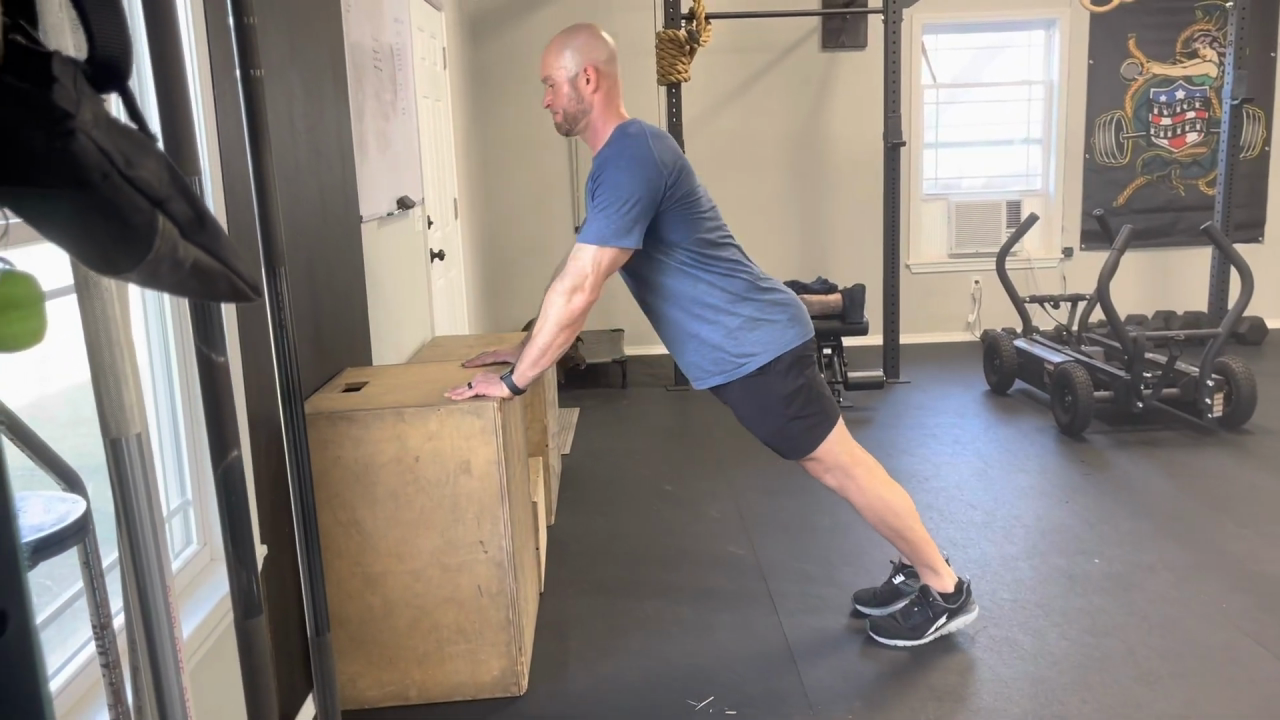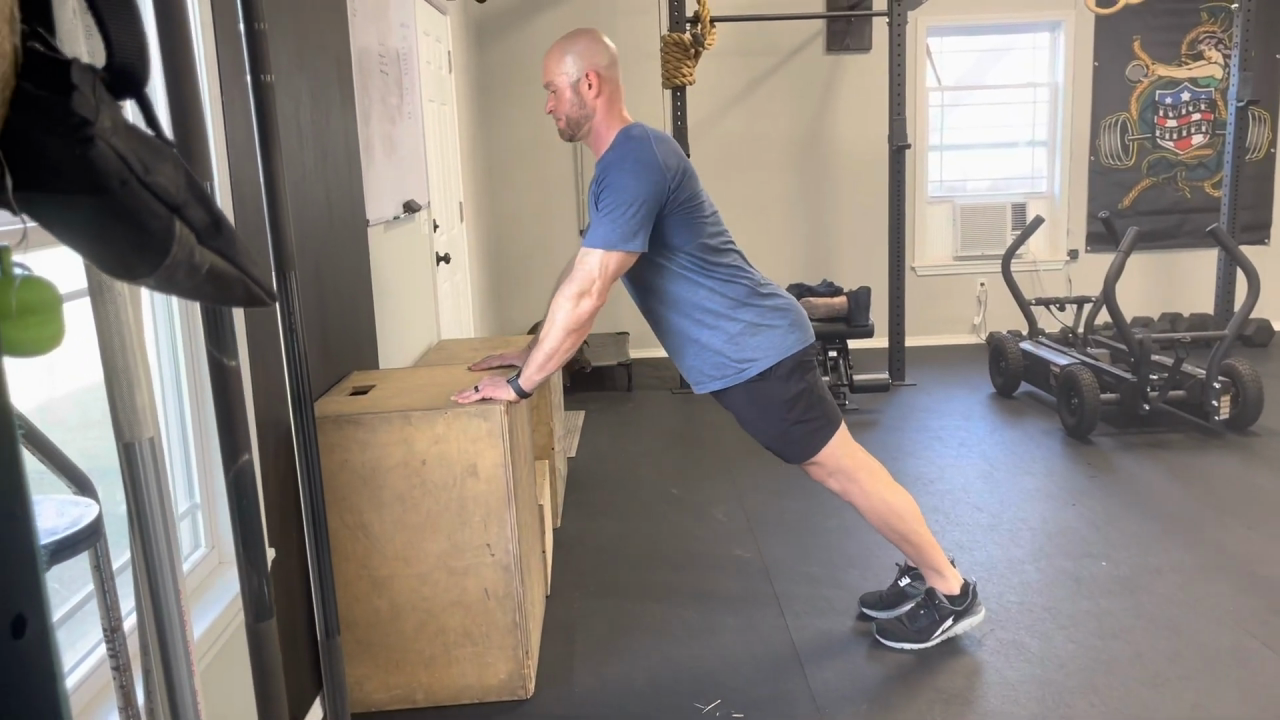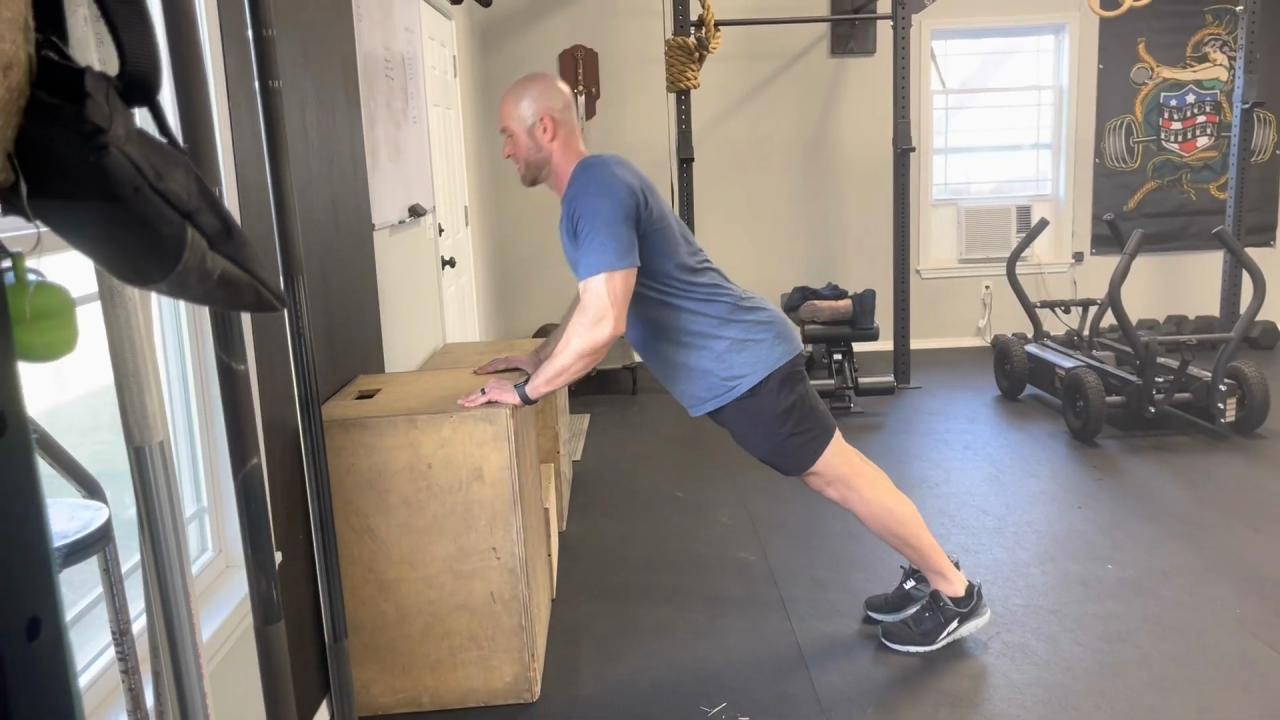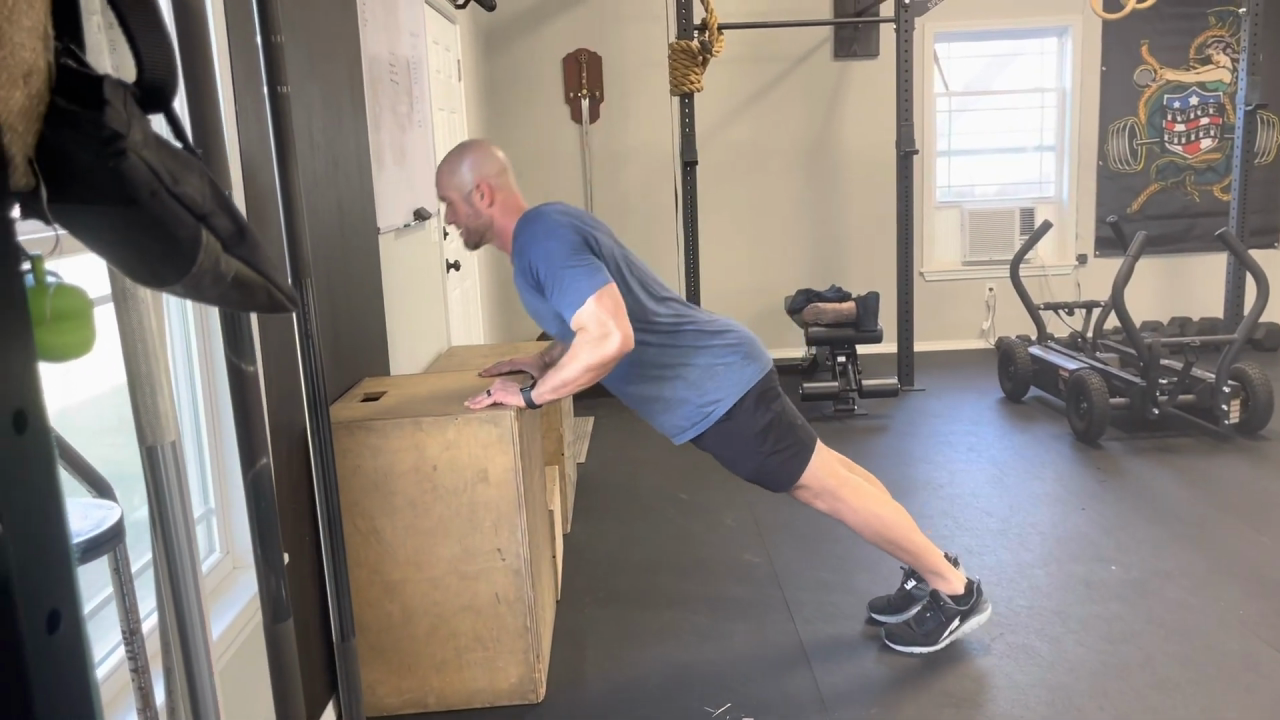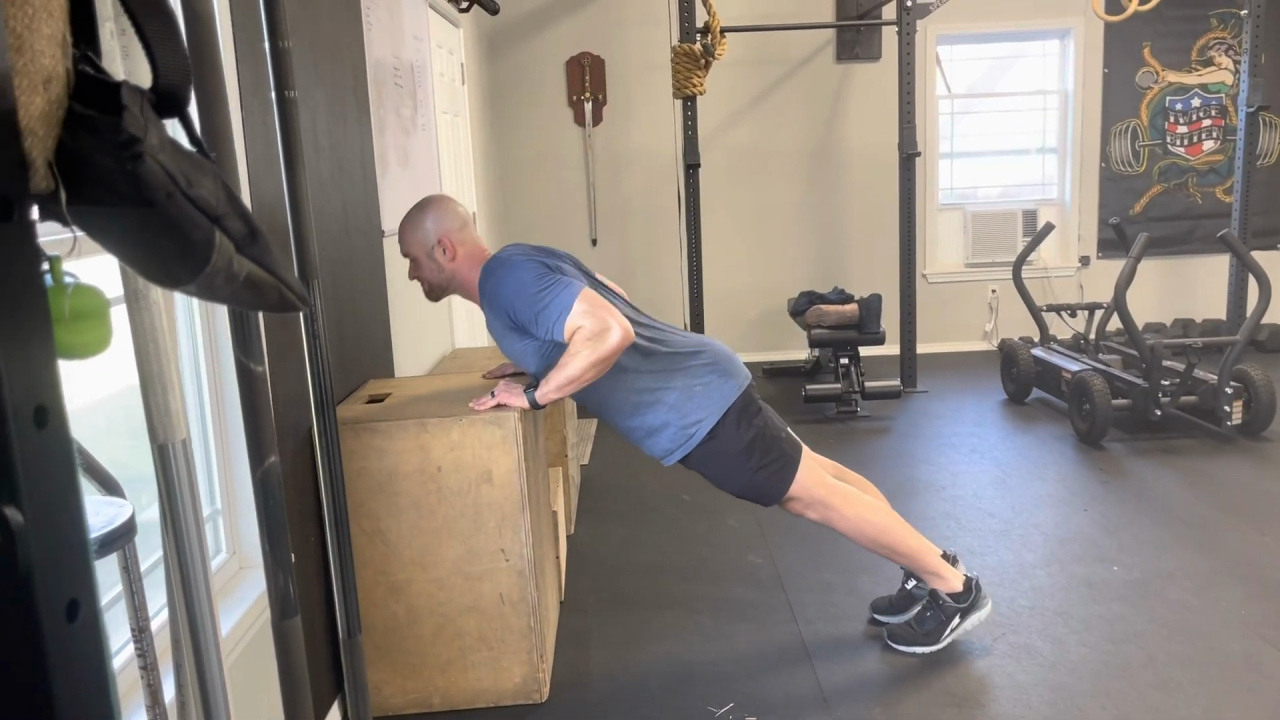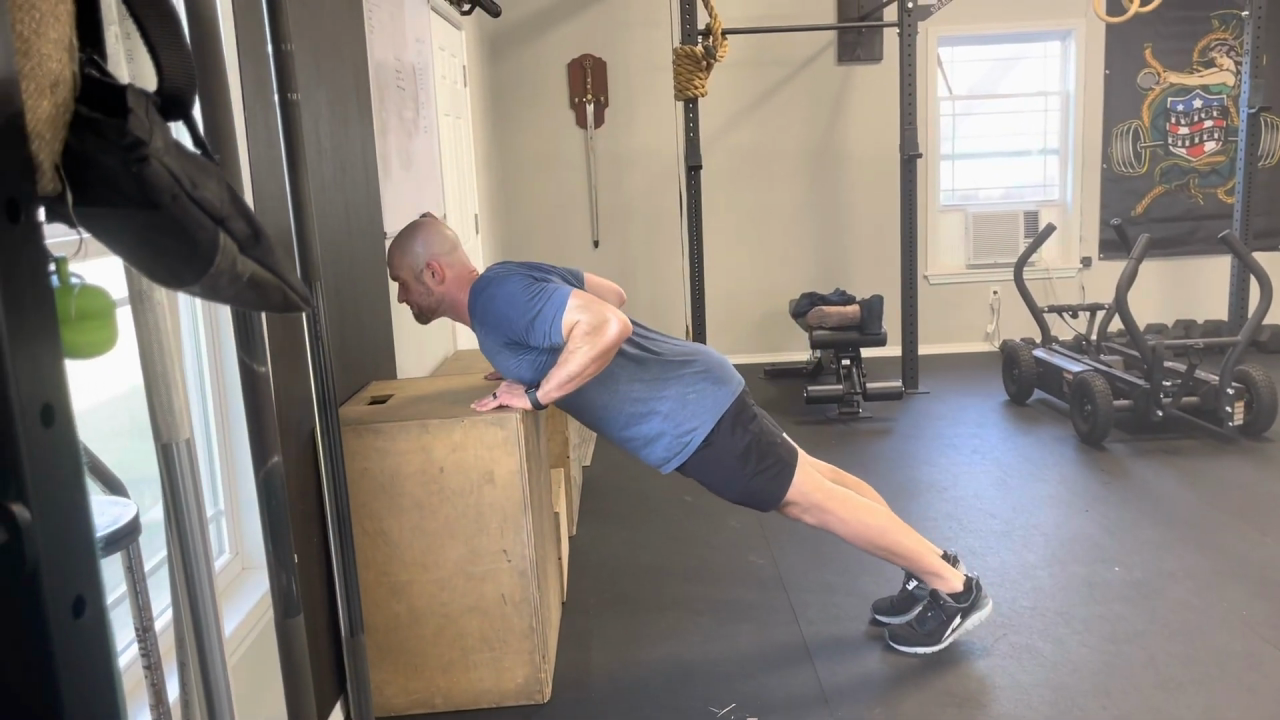
dt=0.3s
person 1, frame 1
left shoulder: (629, 160)
right shoulder: (630, 150)
left elbow: (578, 290)
right elbow: (580, 278)
left wrist: (514, 382)
right wrist: (527, 349)
left hip: (750, 346)
right hip: (750, 338)
left knee: (840, 465)
right knee: (836, 460)
left ankle: (945, 590)
right ankle: (919, 571)
person 1, frame 2
left shoulder: (632, 162)
right shoulder: (631, 154)
left elbow: (585, 294)
right elbow: (587, 277)
left wrist: (521, 385)
right wrist: (532, 353)
left hip: (750, 352)
right hip: (752, 343)
left knee: (842, 468)
right knee: (838, 464)
left ankle: (950, 591)
right ankle: (924, 572)
person 1, frame 3
left shoulder: (598, 192)
right shoulder: (596, 181)
left elbow: (603, 324)
right elbow: (599, 293)
left wrist: (526, 390)
right wrist: (539, 355)
left hip: (740, 365)
right hip: (742, 354)
left knee: (840, 476)
right knee: (837, 468)
left ankle: (957, 594)
right ankle: (927, 575)
person 1, frame 4
left shoulder: (542, 240)
right shoulder: (547, 224)
left elbow: (610, 341)
left wrist: (530, 396)
right wrist: (541, 362)
left hip: (713, 389)
right hip: (719, 370)
left knee: (825, 484)
right knee: (824, 472)
left ankle: (954, 591)
right ankle: (927, 571)
person 1, frame 5
left shoulder: (508, 283)
right shoulder: (518, 263)
left elbow: (612, 333)
left wrist: (534, 395)
right wrist: (536, 364)
left hip: (696, 410)
right hip: (702, 385)
left knee: (817, 495)
right knee: (813, 478)
left ankle: (954, 588)
right ankle: (928, 569)
person 1, frame 6
left shoulder: (497, 301)
right shoulder: (508, 278)
left elbow: (609, 326)
right elbow: (611, 292)
left wrist: (537, 394)
right wrist: (534, 367)
left hip: (691, 417)
right hip: (697, 391)
left knee: (815, 499)
right knee: (812, 480)
left ankle: (954, 587)
right ankle: (930, 568)
